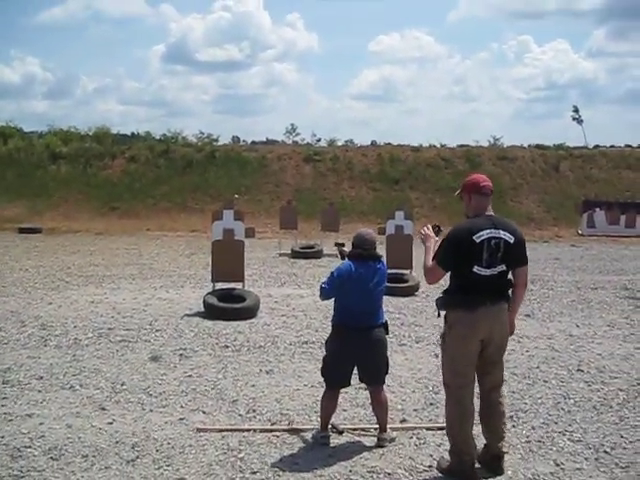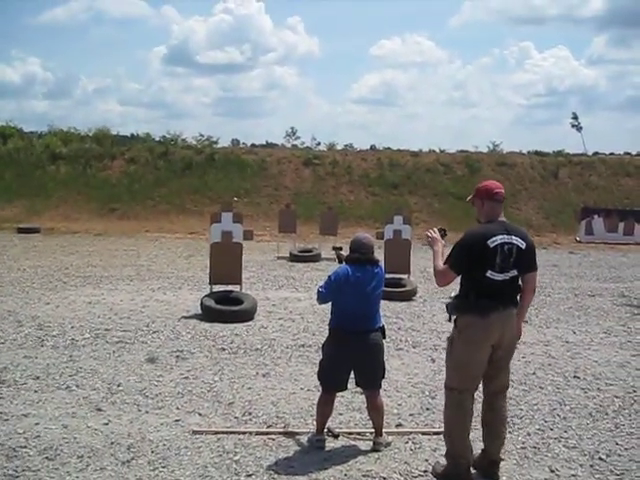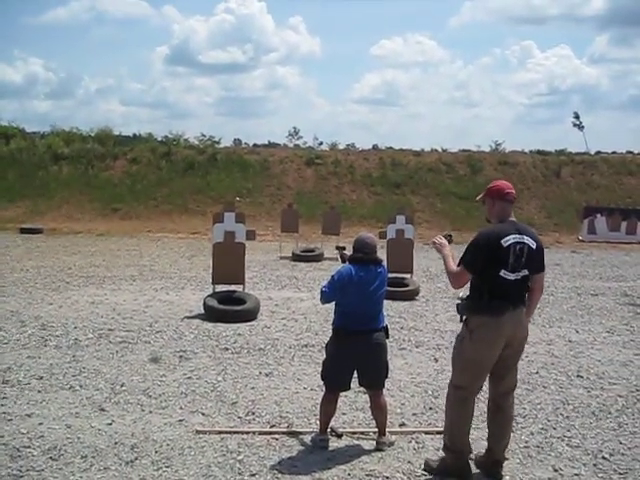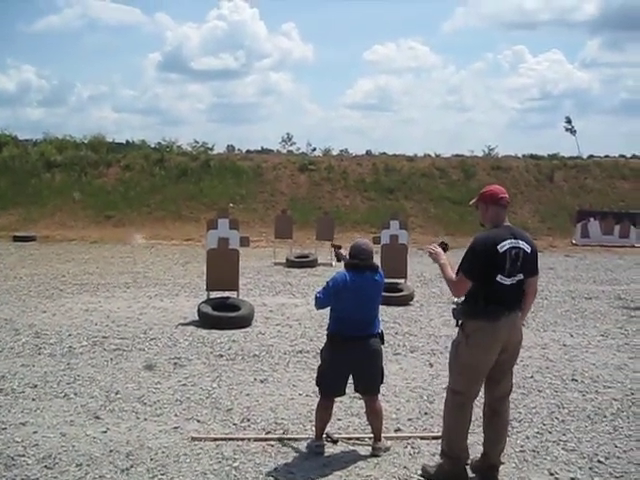
dt=0.4s
person 1, frame 1
left shoulder: (461, 232)
right shoulder: (513, 232)
left elbow: (431, 276)
right elbow: (521, 282)
left wrist: (429, 243)
right wrist: (511, 315)
left hip: (464, 317)
right hip: (497, 316)
left knee: (459, 391)
right knee: (493, 388)
right ankle: (494, 454)
person 1, frame 2
left shoulder: (475, 237)
right shoulder: (523, 239)
left elbow: (442, 279)
right elbow: (529, 287)
left wrist: (437, 246)
right wrist: (518, 320)
left hip: (474, 322)
right hip: (506, 321)
left knee: (459, 394)
right knee: (497, 394)
person 1, frame 3
left shoulder: (488, 236)
right shoulder: (532, 239)
left elbow: (457, 280)
right elbow: (537, 287)
left wrist: (445, 251)
left hip: (485, 322)
right hip: (516, 322)
left knee: (462, 392)
right knee: (504, 393)
person 1, frame 4
left shoulder: (484, 242)
right shoulder: (526, 242)
left elbow: (458, 289)
right elbow: (531, 290)
left wrist: (442, 260)
left hip: (481, 327)
right hip: (511, 327)
left knee: (460, 396)
right knee: (499, 398)
person 2, frame 1
left shoulder: (344, 269)
right shoulder: (381, 268)
left elbow: (324, 294)
right wrist: (348, 258)
left hip: (344, 336)
right hip: (374, 335)
left knee: (332, 387)
right knee: (377, 388)
left ankle: (323, 432)
right ankle: (383, 433)
person 2, frame 2
left shoulder: (342, 273)
right shoulder: (379, 272)
left elbow: (321, 298)
right wrist: (345, 262)
left hip: (341, 339)
right hip: (371, 339)
left knee: (329, 391)
right knee: (373, 392)
left ankle: (319, 435)
right ankle: (379, 437)
person 2, frame 3
left shoulder: (345, 273)
right shoulder: (381, 271)
left elbow: (324, 297)
right wrist: (349, 261)
left hip: (344, 339)
right hip: (374, 339)
left knee: (332, 390)
right knee: (376, 392)
left ankle: (322, 435)
right ankle: (382, 437)
person 2, frame 4
left shoulder: (340, 279)
right shoulder: (378, 278)
left elbow: (319, 303)
right wrist: (351, 261)
left hip: (339, 345)
right hip: (369, 345)
left knee: (327, 397)
right knee: (372, 397)
left ankle: (318, 441)
right ankle: (378, 442)
